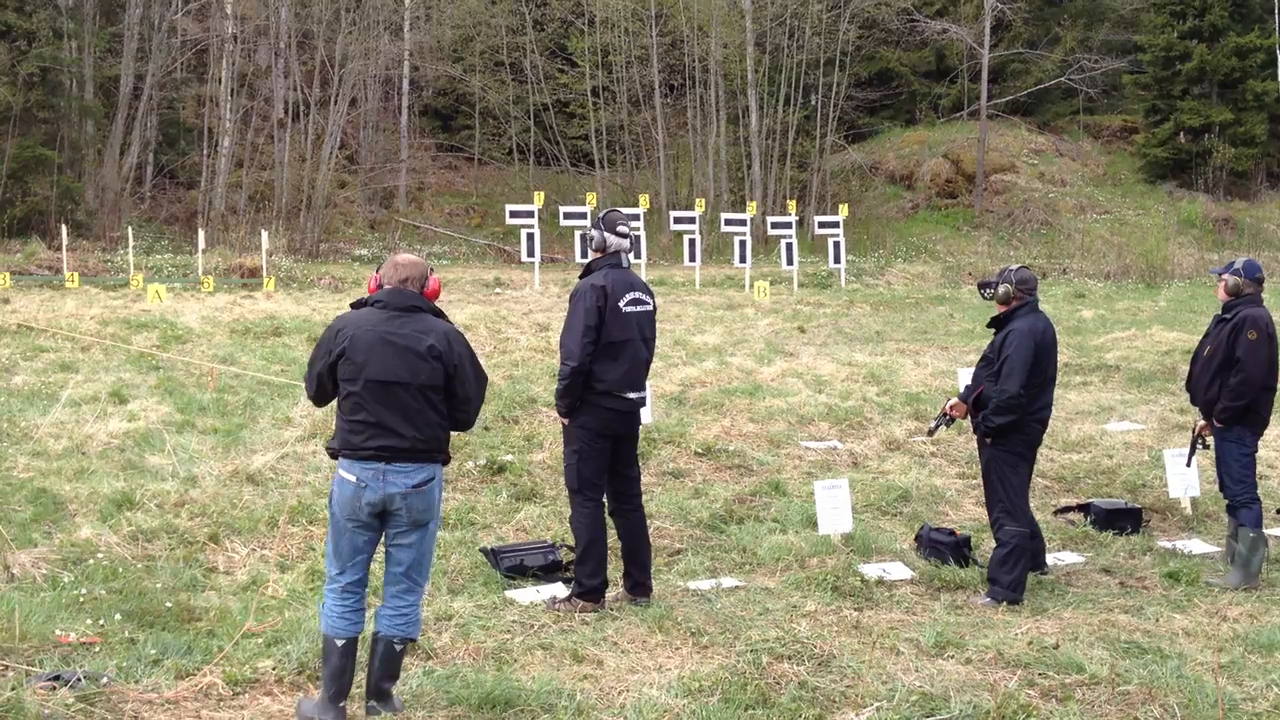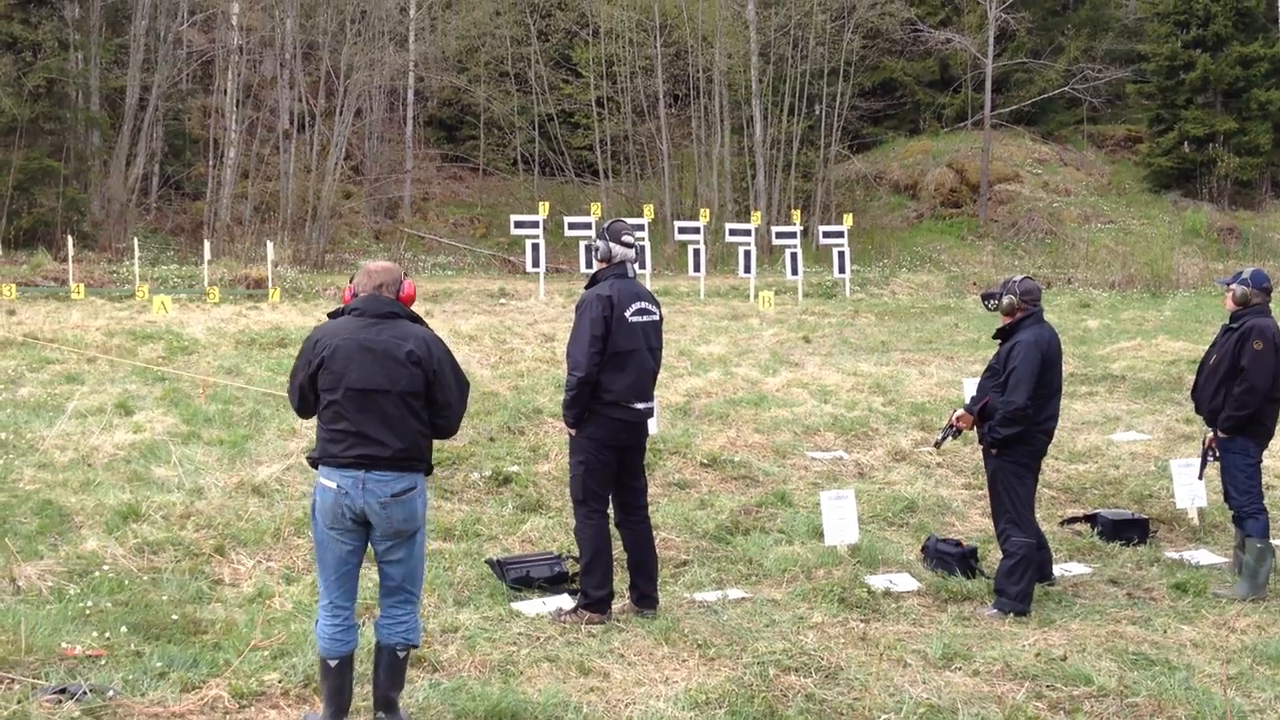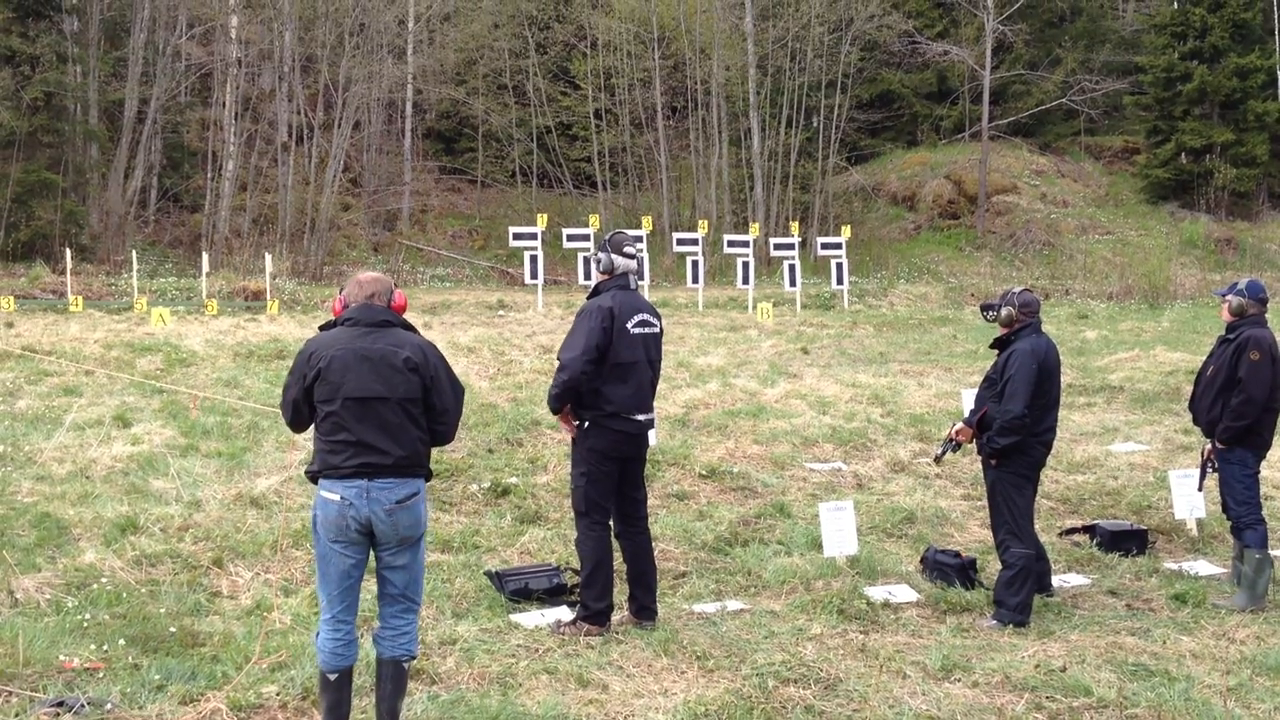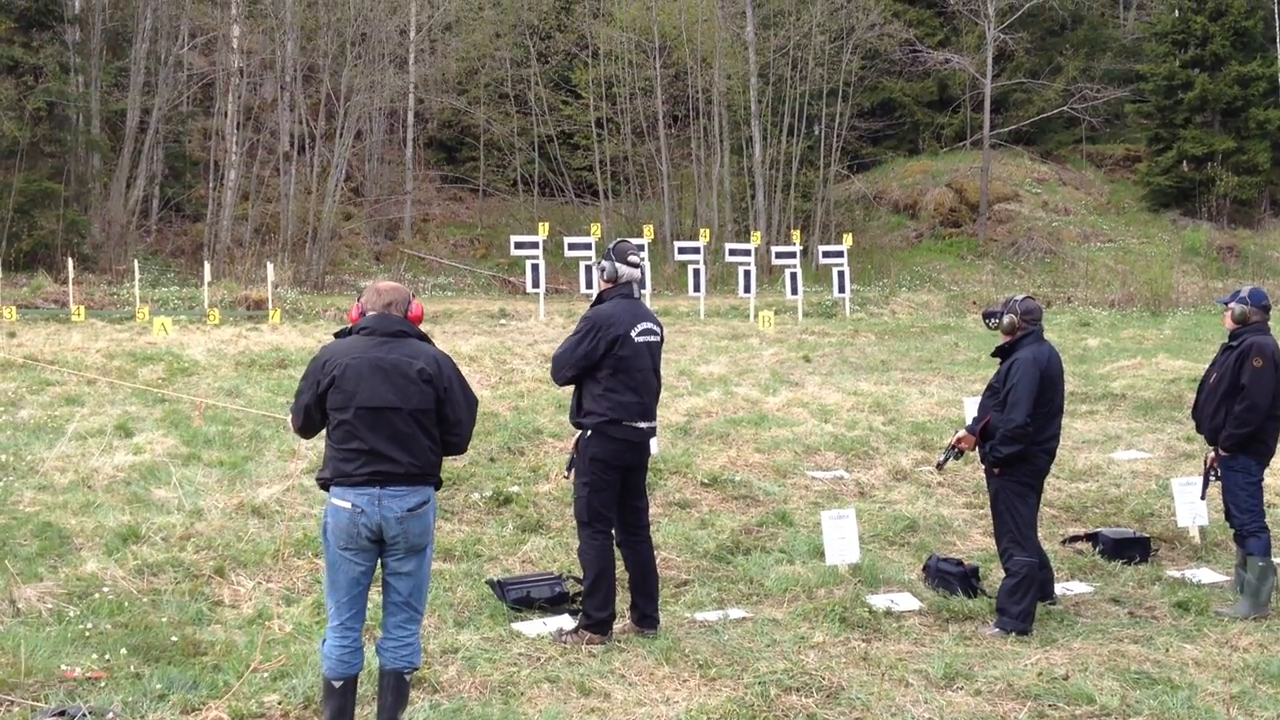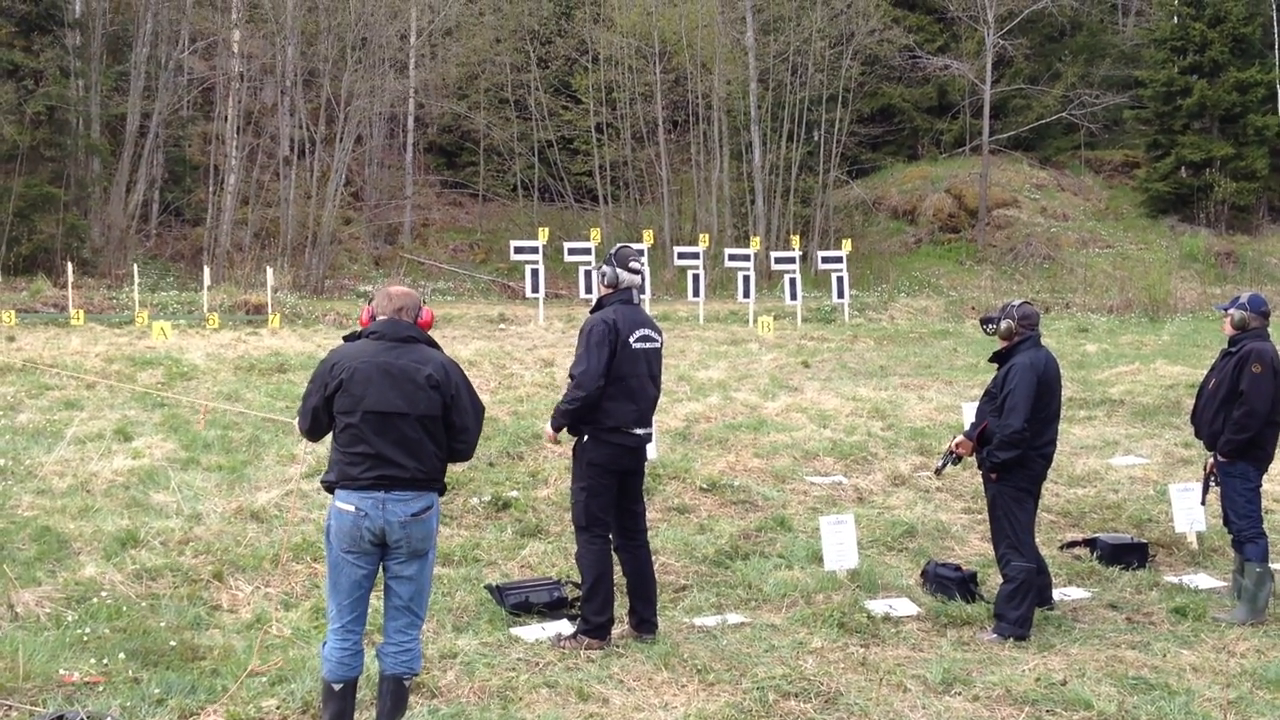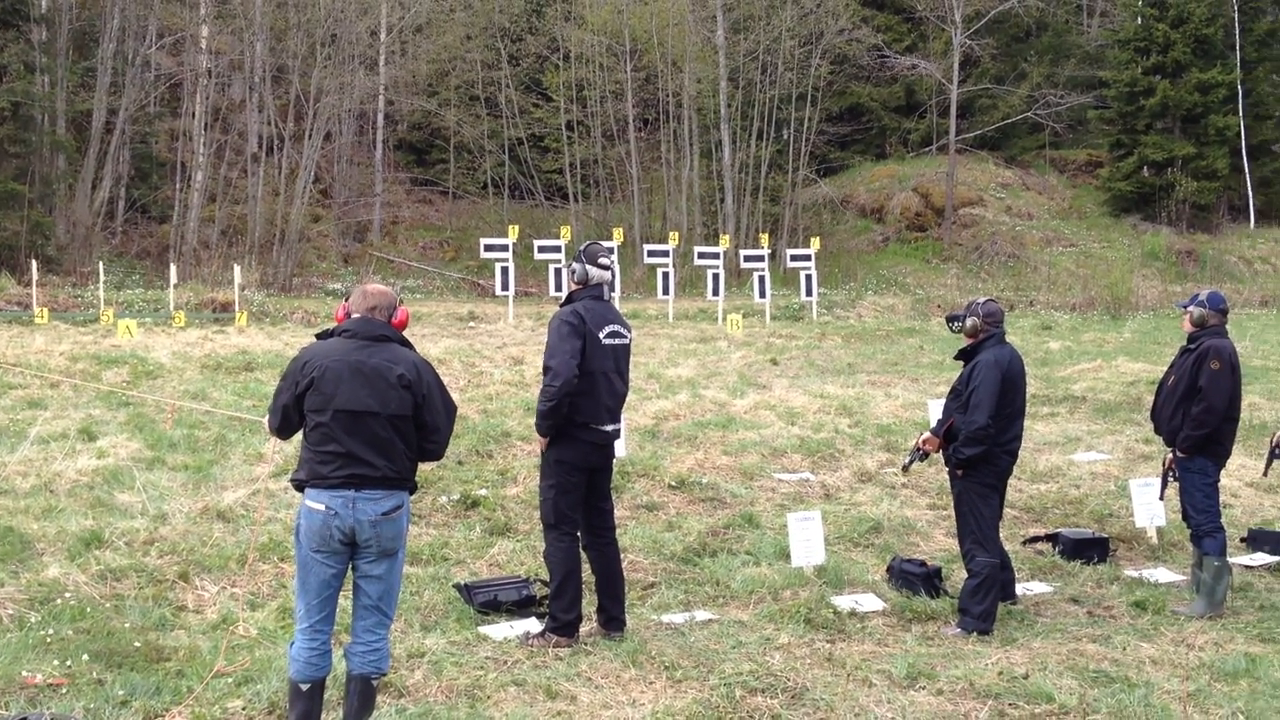
dt=0.5s
person 1, frame 1
left shoulder: (345, 328)
right shoulder: (444, 335)
left elbow: (317, 391)
right elbow: (466, 413)
left hip: (356, 473)
right hip: (418, 477)
left knee: (344, 586)
right knee: (403, 591)
person 1, frame 2
left shoulder: (324, 337)
right shoulder: (423, 342)
left elbow: (301, 405)
right elbow: (449, 420)
left hip: (337, 483)
right hip: (401, 485)
left knee: (335, 604)
right knee: (399, 602)
person 1, frame 3
left shoulder: (318, 349)
right shoulder: (418, 349)
left elbow: (294, 418)
right elbow: (446, 426)
left hip: (338, 493)
right hip: (403, 493)
left knee: (337, 617)
right knee: (399, 613)
person 1, frame 4
left shoulder: (332, 357)
right shoulder: (433, 360)
left elbow: (303, 423)
right elbow: (458, 438)
left hip: (349, 501)
right hip: (413, 502)
left knee: (343, 625)
right knee: (403, 625)
person 1, frame 5
left shoulder: (341, 360)
right shoulder: (441, 367)
left elbow: (309, 427)
right elbow: (464, 445)
left hip: (353, 504)
right hip: (416, 507)
left knee: (344, 627)
right knee: (403, 630)
person 1, frame 6
left shoulder: (312, 357)
right shoulder: (413, 366)
left elbow: (279, 424)
right elbow: (435, 444)
left hip: (322, 503)
right hip: (386, 506)
left knee: (312, 627)
right knee: (372, 629)
person 2, frame 1
left shoulder: (593, 287)
right shoulder: (641, 289)
left elbow: (575, 355)
left wrist: (564, 404)
left hip: (592, 409)
right hip: (629, 407)
left knee: (586, 499)
right knee: (627, 497)
left ankle: (587, 593)
right ankle: (637, 586)
person 2, frame 2
left shoulder: (599, 297)
right shoulder: (648, 300)
left elbow: (582, 365)
left wrist: (572, 414)
left hip: (600, 419)
right hip: (636, 417)
left knee: (591, 509)
right knee: (634, 508)
left ankle: (594, 604)
right ankle: (644, 597)
person 2, frame 3
left shoulder: (600, 308)
right shoulder: (649, 312)
left elbow: (572, 367)
left wrist: (559, 403)
left hip: (601, 429)
right hip: (638, 428)
left knee: (592, 521)
right knee: (634, 519)
left ankle: (593, 616)
right ankle: (643, 609)
person 2, frame 4
left shoulder: (604, 316)
right shoulder: (650, 320)
left elbow: (561, 369)
left wrist: (586, 359)
left hip: (604, 438)
right hip: (639, 436)
left knee: (595, 530)
right knee: (635, 527)
left ankle: (596, 625)
right ankle: (645, 617)
person 2, frame 5
left shoulder: (603, 322)
right shoulder: (650, 327)
left elbow: (584, 387)
left wrist: (557, 422)
left hip: (601, 443)
right hip: (636, 442)
left knee: (593, 534)
right knee: (632, 532)
left ankle: (594, 630)
right ankle: (644, 622)
person 2, frame 6
left shoulder: (572, 316)
right shoulder: (618, 321)
left elbow: (560, 377)
left wrist: (544, 426)
left hip: (570, 440)
right hip: (604, 438)
left knee: (561, 531)
right knee: (600, 529)
left ankle: (562, 628)
right ankle: (611, 619)
person 3, frame 1
left shoulder: (1021, 331)
right shoulder: (1034, 323)
left elbow: (1010, 391)
right elbow: (994, 375)
left wrist: (987, 426)
right wrist: (966, 398)
left hip: (1009, 432)
right hip: (1022, 428)
left knee: (1006, 508)
right knee: (1014, 500)
left ankle: (1005, 589)
right ankle: (1033, 558)
person 3, frame 2
left shoulder: (1027, 342)
right shoulder: (1037, 333)
left elbow: (1017, 402)
right elbow: (999, 386)
left wrist: (994, 437)
right wrist: (973, 409)
left hip: (1013, 443)
right hip: (1024, 439)
left knee: (1012, 519)
right knee: (1019, 510)
left ankle: (1012, 600)
right ankle: (1040, 569)
person 3, frame 3
left shoulder: (1023, 352)
right shoulder: (1038, 345)
left elbow: (1014, 412)
right elbow: (998, 398)
left wrist: (992, 447)
right wrist: (972, 423)
left hip: (1013, 453)
right hip: (1027, 449)
left knee: (1011, 529)
right knee: (1018, 521)
left ankle: (1011, 611)
right ankle: (1039, 580)
person 3, frame 4
left shoulder: (1026, 360)
right shoulder: (1041, 352)
left elbow: (1017, 420)
right elbow: (1001, 407)
left wrist: (996, 457)
right wrist: (974, 430)
left hip: (1016, 462)
right hip: (1030, 457)
left knee: (1015, 538)
right knee: (1022, 530)
left ankle: (1014, 619)
right ankle: (1041, 589)
person 3, frame 5
left shoulder: (1023, 365)
right shoulder: (1039, 358)
left elbow: (1014, 426)
right elbow: (999, 411)
left wrist: (993, 462)
right wrist: (972, 435)
left hip: (1013, 467)
right hip: (1028, 462)
left knee: (1012, 543)
right knee: (1020, 535)
left ankle: (1011, 624)
right ankle: (1039, 594)
person 3, frame 6
left shoulder: (988, 362)
right shoulder: (1004, 355)
left elbow: (979, 422)
right elbow: (964, 408)
left wrist: (958, 458)
right wrist: (938, 432)
left hip: (979, 463)
right hip: (994, 458)
left knee: (977, 539)
right knee: (985, 530)
left ankle: (975, 619)
right ankle: (1003, 588)
person 4, frame 1
left shoulder: (1252, 320)
right shoulder: (1231, 316)
left elbow: (1249, 375)
left wrist: (1222, 415)
right wrist: (1209, 414)
left hip: (1238, 423)
right hip: (1227, 421)
left knee: (1242, 493)
right knee: (1233, 491)
left ankle: (1245, 572)
right ankle: (1235, 557)
person 4, frame 2
right shoulder: (1240, 326)
left elbow: (1253, 385)
left wrist: (1226, 425)
right wrist: (1217, 425)
left hip: (1242, 433)
right hip: (1233, 432)
left knee: (1248, 504)
right knee: (1239, 502)
left ankle: (1253, 583)
right ankle: (1242, 570)
person 4, frame 3
right shoulder: (1236, 337)
left elbow: (1251, 396)
left wrist: (1223, 436)
right wrist: (1215, 437)
left hip: (1240, 443)
right hip: (1230, 442)
left knee: (1245, 513)
right knee: (1236, 511)
left ankle: (1252, 593)
right ankle: (1240, 578)
person 4, frame 4
right shoulder: (1239, 344)
left wrist: (1227, 443)
right wrist: (1219, 444)
left hip: (1244, 451)
right hip: (1234, 450)
left knee: (1249, 521)
right knee: (1240, 519)
right ankle: (1243, 586)
person 4, frame 5
right shoulder: (1238, 351)
left elbow: (1252, 409)
left wrist: (1225, 449)
right wrist: (1217, 450)
left hip: (1242, 457)
right hip: (1232, 456)
left knee: (1247, 527)
right knee: (1238, 524)
left ankle: (1252, 606)
right ankle: (1241, 591)
person 4, frame 6
left shoulder: (1215, 350)
right shoulder: (1198, 347)
left elbow: (1210, 405)
left wrist: (1184, 444)
right wrist: (1177, 446)
left hip: (1200, 453)
right hip: (1191, 451)
left knee: (1205, 521)
right knee: (1196, 519)
left ankle: (1210, 599)
right ankle: (1200, 585)
